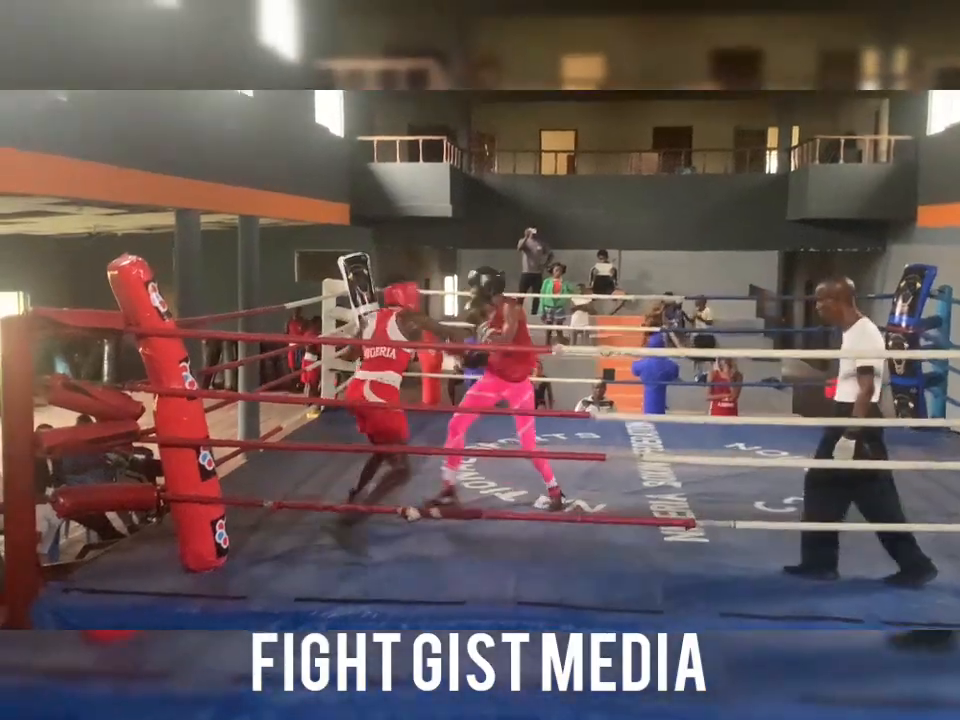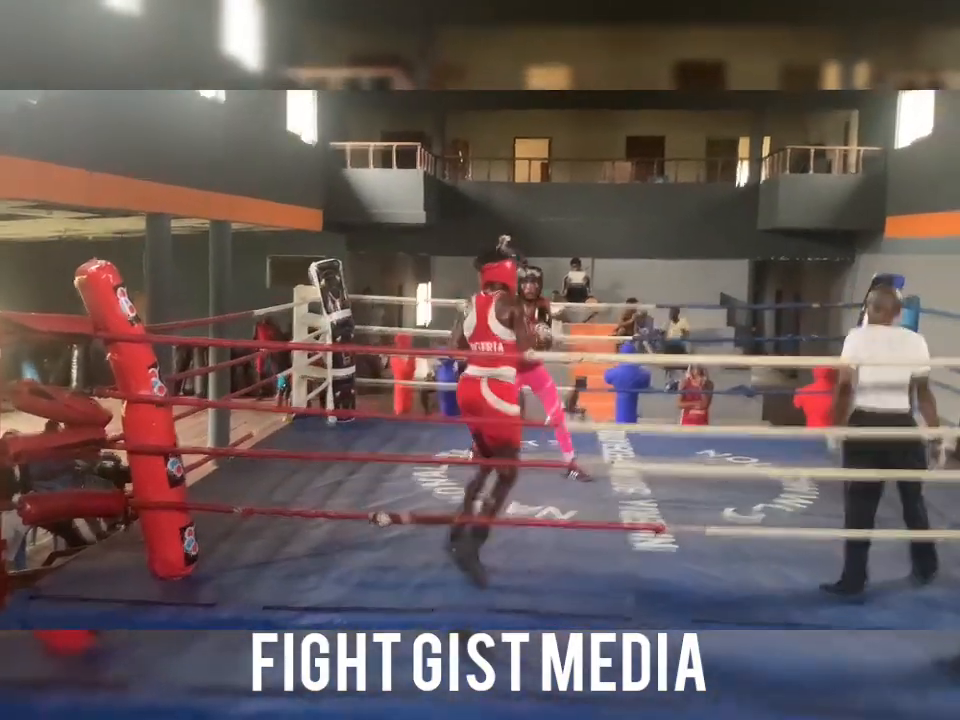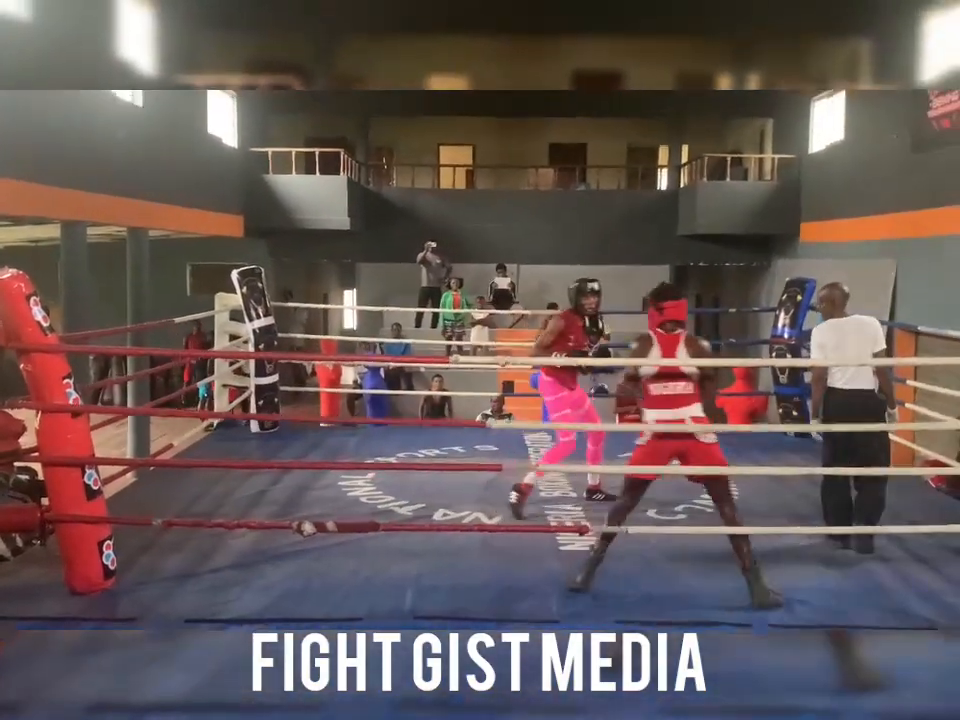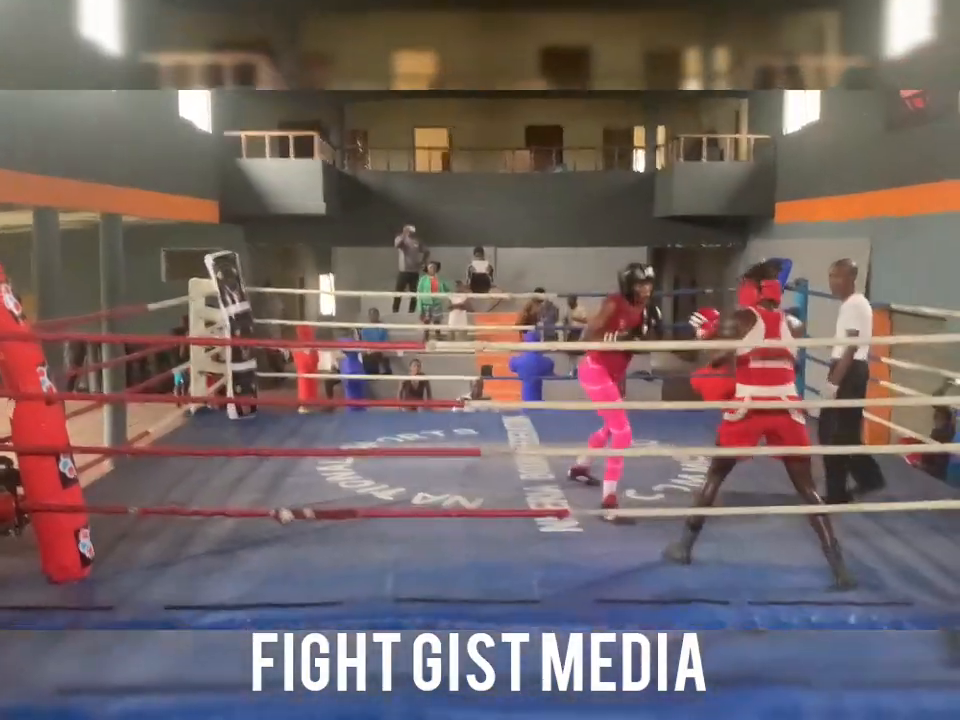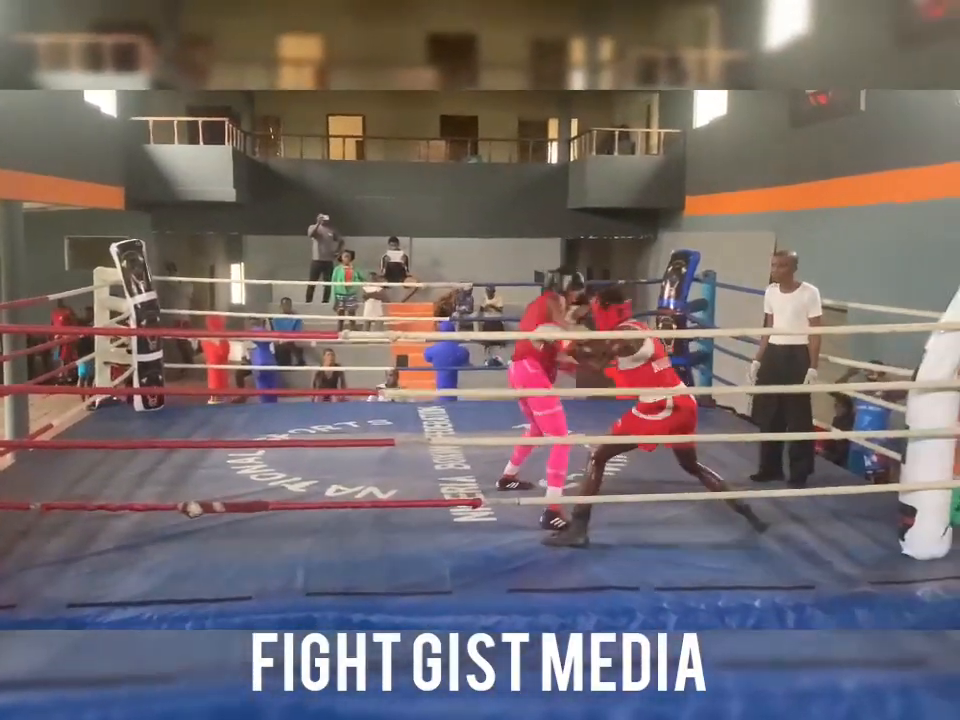
dt=1s
person 1, frame 1
left shoulder: (371, 318)
right shoulder: (411, 318)
left elbow: (349, 355)
right elbow: (455, 337)
left hip: (356, 391)
right hip: (380, 395)
left knee: (382, 452)
right knee: (400, 469)
left ankle: (354, 505)
right ankle: (350, 520)
person 1, frame 2
left shoulder: (470, 304)
right shoulder: (510, 303)
left elbow: (456, 348)
right elbow: (526, 353)
left hip: (468, 387)
right hip: (496, 392)
left knee: (485, 466)
right knee: (507, 474)
left ankle: (459, 536)
right ankle: (471, 547)
person 1, frame 3
left shoulder: (644, 344)
right shoulder: (699, 346)
right elbow: (710, 393)
left hip: (656, 431)
right hip: (694, 430)
left knee: (625, 504)
right knee: (727, 508)
left ankle: (589, 570)
right ankle: (756, 585)
person 1, frame 4
left shoulder: (741, 320)
right shoulder: (792, 325)
left elbow: (717, 363)
left wrist: (712, 337)
left hip: (747, 410)
right hip: (786, 411)
left knee: (715, 477)
right knee: (806, 488)
left ankle: (685, 544)
right ankle: (837, 564)
person 1, frame 5
left shoulder: (622, 333)
right shoulder: (634, 328)
left hip: (657, 410)
right hip: (683, 404)
left knee: (598, 457)
right knee: (691, 464)
left ankle: (577, 529)
right ankle: (746, 513)
person 2, frame 1
left shoulder: (864, 334)
right shoulder: (851, 332)
left elbow: (867, 389)
left wrist: (851, 436)
left hip: (859, 422)
right hip: (843, 417)
left knee: (877, 498)
right knee: (820, 485)
left ankle: (915, 565)
right ankle: (820, 562)
person 2, frame 2
left shoulder: (858, 336)
right shoulder: (915, 341)
left elbow: (844, 386)
right elbow: (923, 393)
left wrist: (837, 426)
right wrist: (937, 437)
left hip: (864, 424)
right hip: (901, 425)
left knee: (860, 502)
right knee: (912, 498)
left ankle: (853, 579)
right ankle: (924, 568)
person 2, frame 3
left shoulder: (821, 331)
right shoulder: (871, 324)
left elbow: (818, 377)
right elbow: (882, 370)
left wrist: (815, 414)
right wrist: (891, 405)
left hip: (836, 402)
right hip: (868, 401)
left knee: (835, 469)
right knee: (873, 470)
left ankle: (839, 531)
right ankle: (864, 532)
person 2, frame 4
left shoulder: (852, 305)
right shoulder: (858, 302)
left elbow: (851, 347)
left wrist: (833, 381)
left hip: (848, 371)
right hip: (850, 370)
left knee: (832, 433)
right knee: (848, 431)
left ankle: (836, 492)
right ankle: (870, 476)
person 2, frame 5
left shoulder: (809, 293)
right shoulder: (770, 292)
left elbow: (815, 333)
left wrist: (813, 366)
right wrist: (757, 360)
left hip: (797, 356)
right hip: (773, 353)
left knee: (798, 418)
right knee: (767, 414)
left ankle: (799, 473)
right ankle: (770, 467)
person 3, frame 1
left shoulder: (510, 307)
right shoulder: (489, 309)
left elbow: (507, 342)
left wrist: (484, 329)
left hip: (518, 380)
right hip: (493, 376)
left knee: (527, 442)
right knee: (457, 424)
left ankle: (554, 490)
right ankle: (448, 487)
person 3, frame 2
left shoulder: (543, 307)
left elbow: (548, 344)
left wrist: (545, 330)
left hip: (535, 367)
left knee: (557, 414)
left ankle: (570, 464)
person 3, frame 3
left shoulder: (589, 322)
right shoulder: (562, 321)
right elbow: (535, 351)
right wrist: (564, 358)
left hip: (571, 384)
right hip: (553, 383)
left knee: (597, 431)
right knee: (567, 442)
left ankle: (593, 488)
right ankle: (522, 489)
person 3, frame 4
left shoulder: (637, 308)
right shoulder: (613, 304)
left elbow: (635, 341)
right elbow: (587, 337)
left wrist: (644, 327)
right wrist: (620, 337)
left hip: (609, 373)
right hip: (596, 371)
left knee: (610, 429)
right knee: (622, 434)
left ankle: (580, 468)
right ankle: (608, 502)
person 3, frame 5
left shoulder: (541, 303)
right shoulder: (556, 300)
right elbow: (551, 332)
left hip: (519, 370)
right hip: (532, 371)
left knee: (538, 428)
right knee: (560, 439)
left ankle: (507, 477)
right ankle: (552, 512)
